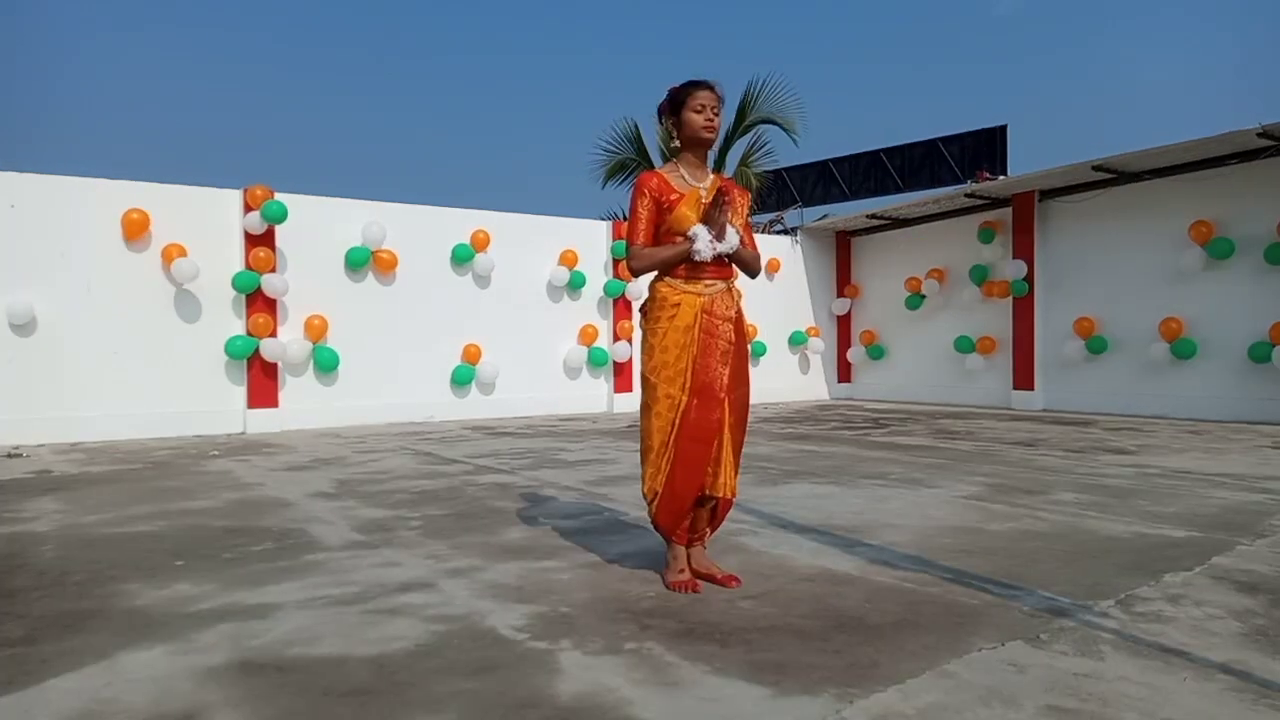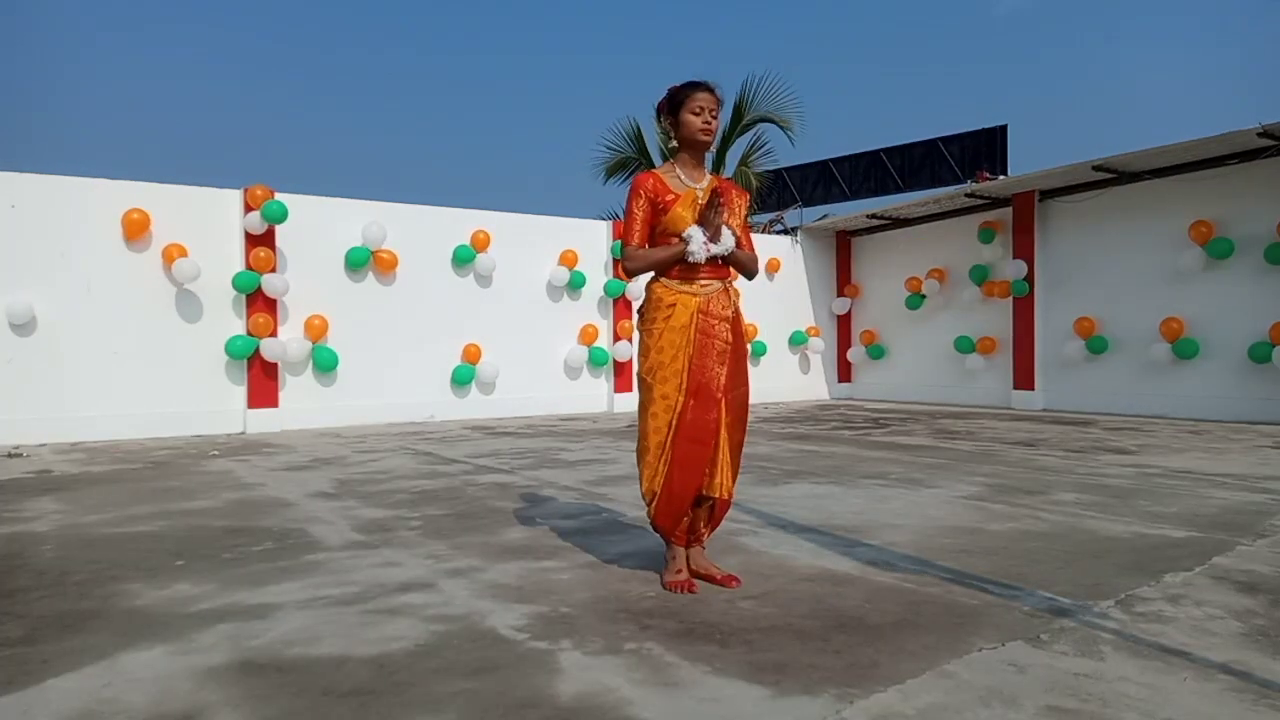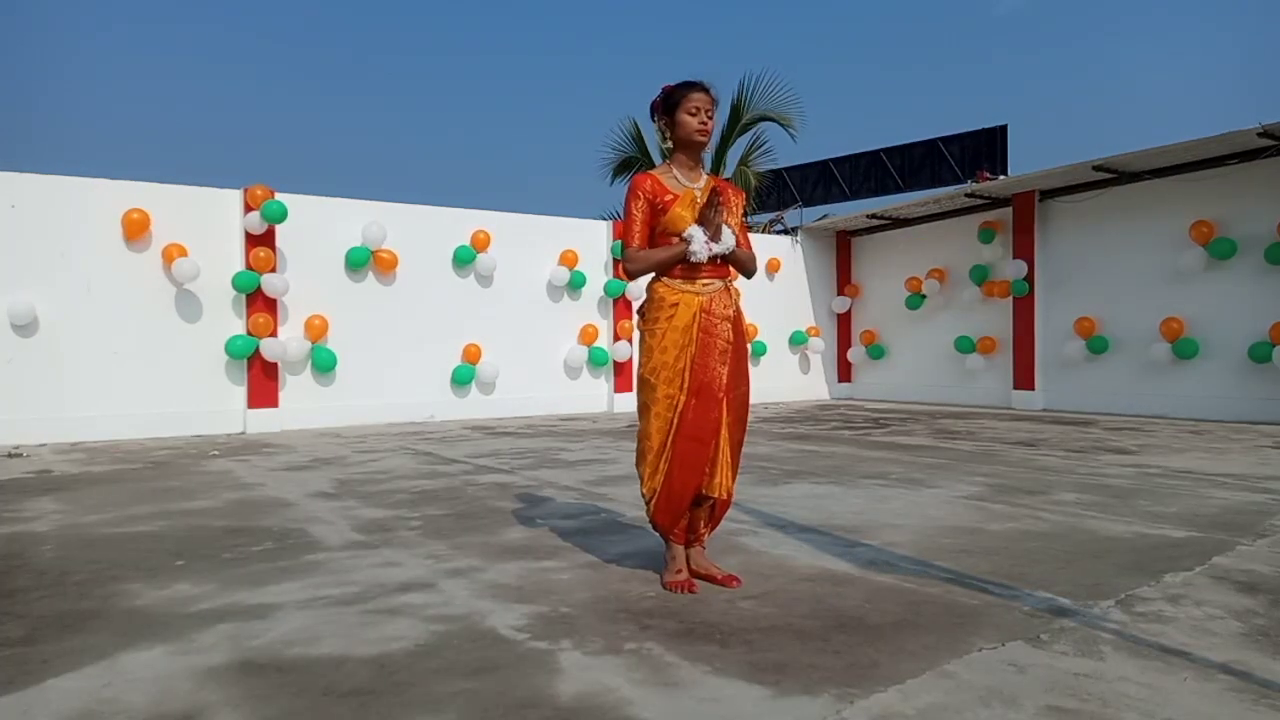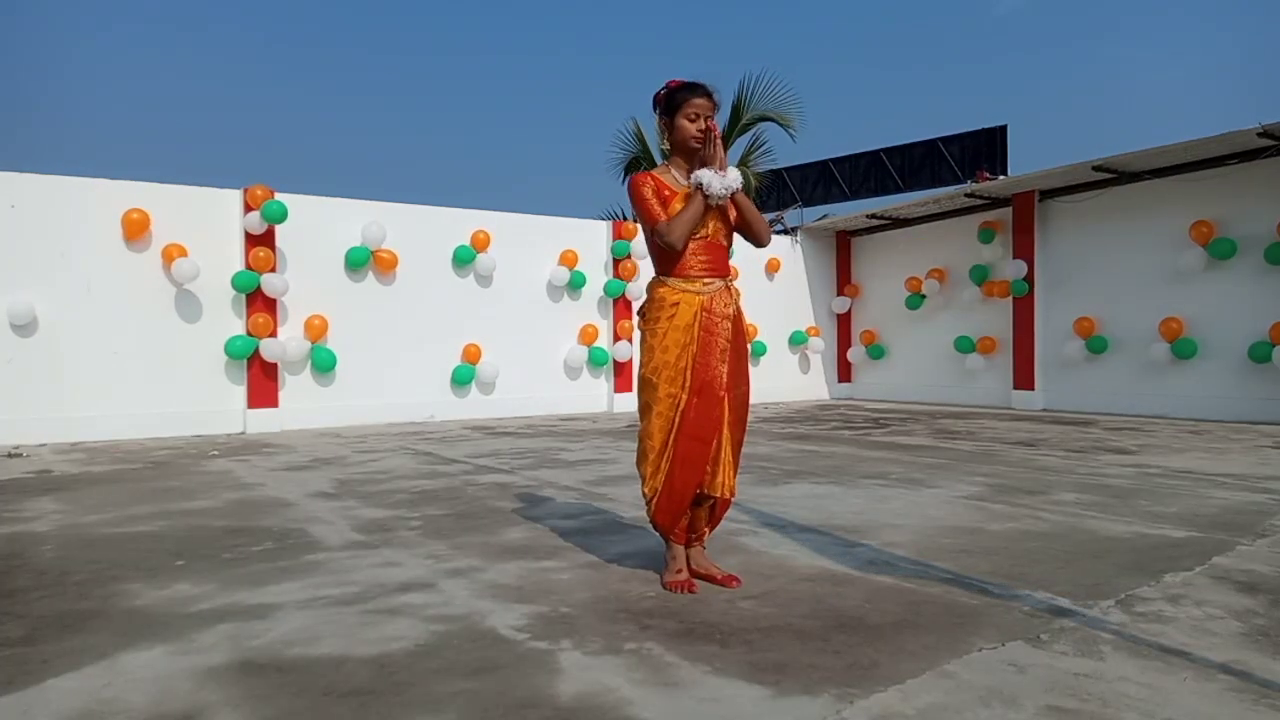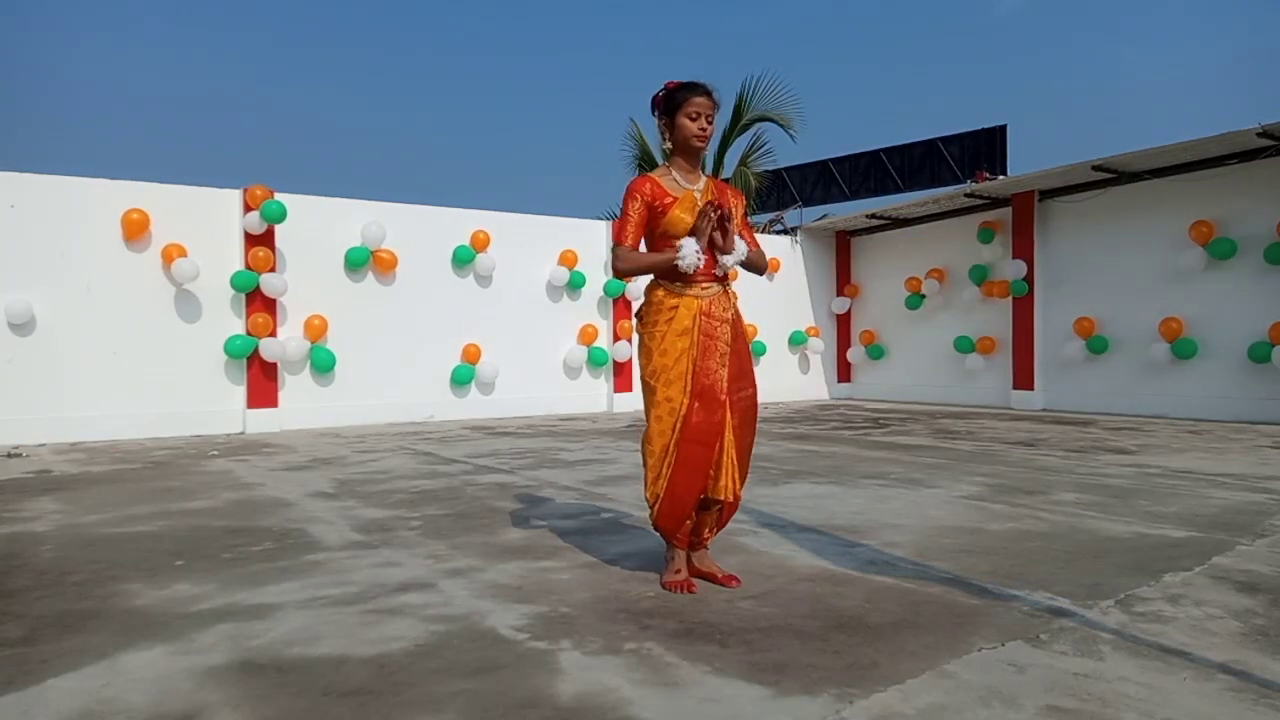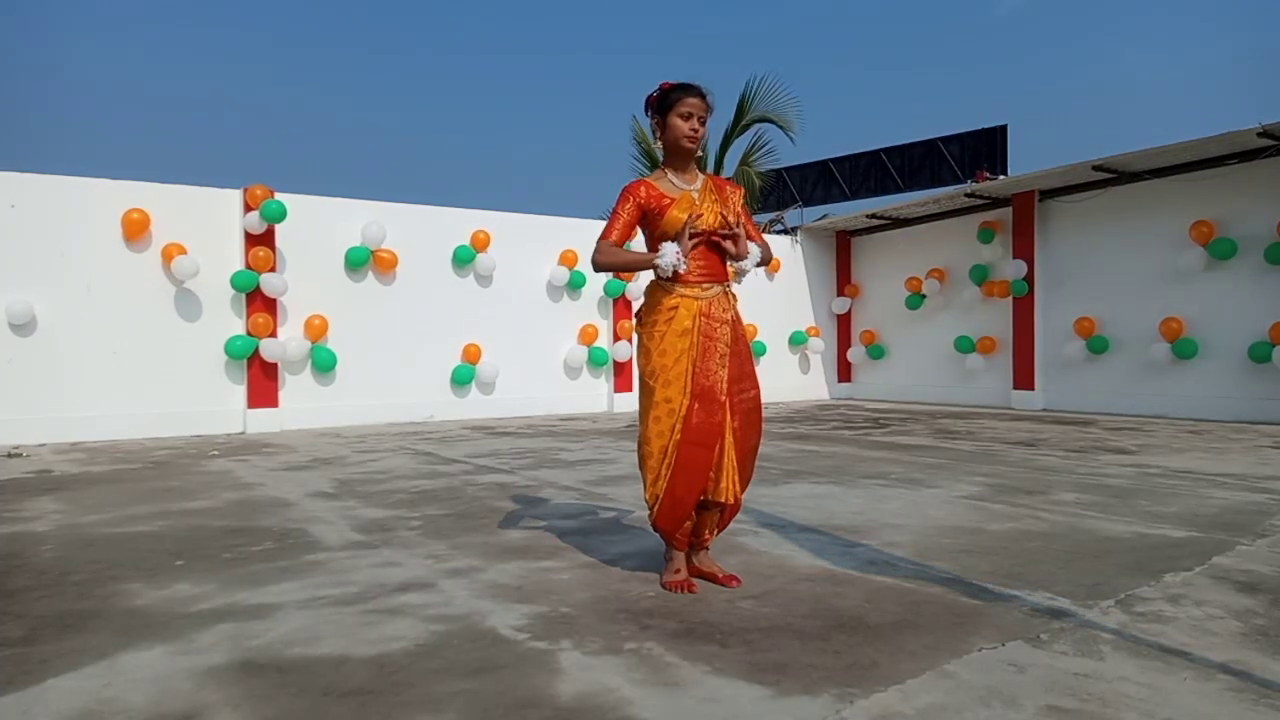
dt=0.4s
person 1, frame 1
left shoulder: (732, 191)
right shoulder: (653, 184)
left elbow: (753, 266)
right elbow: (636, 261)
left wrist: (726, 238)
right wrist: (700, 238)
left hip: (725, 320)
right hip: (674, 317)
left knee: (717, 428)
right knee: (677, 429)
left ankle: (697, 546)
right ankle: (675, 551)
person 1, frame 2
left shoulder: (730, 192)
right shoulder: (649, 185)
left elbow: (751, 266)
right elbow: (631, 261)
left wrist: (722, 237)
right wrist: (694, 239)
left hip: (722, 320)
right hip: (671, 317)
left knee: (716, 429)
right knee: (674, 428)
left ankle: (697, 547)
right ankle: (674, 552)
person 1, frame 3
left shoulder: (726, 192)
right shoulder: (647, 186)
left elbow: (749, 265)
right elbow: (632, 262)
left wrist: (721, 236)
right wrist: (695, 237)
left hip: (723, 318)
right hip: (672, 317)
left knee: (716, 428)
right knee: (674, 428)
left ankle: (697, 546)
right ankle: (674, 552)
person 1, frame 4
left shoulder: (725, 182)
right shoulder: (647, 182)
left elbow: (762, 235)
right elbow: (671, 238)
left wrist: (726, 178)
right wrist: (705, 185)
left hip: (722, 316)
right hip: (673, 315)
left knee: (717, 427)
right knee: (675, 426)
left ankle: (697, 547)
right ankle: (674, 552)
person 1, frame 5
left shoulder: (726, 194)
right shoulder: (646, 189)
left elbow: (759, 262)
right elbow: (622, 262)
left wrist: (731, 243)
right wrist: (688, 249)
left hip: (722, 320)
right hip: (672, 320)
left knee: (723, 430)
right knee: (678, 430)
left ankle: (700, 547)
right ankle: (675, 553)
person 1, frame 6
left shoulder: (725, 190)
right shoulder: (643, 192)
left elbow: (764, 251)
right elbow: (602, 256)
left wrist: (742, 251)
right wrist: (668, 255)
left hip: (721, 319)
right hip: (671, 319)
left knee: (726, 429)
right knee: (675, 429)
left ankle: (701, 547)
right ankle: (674, 552)
